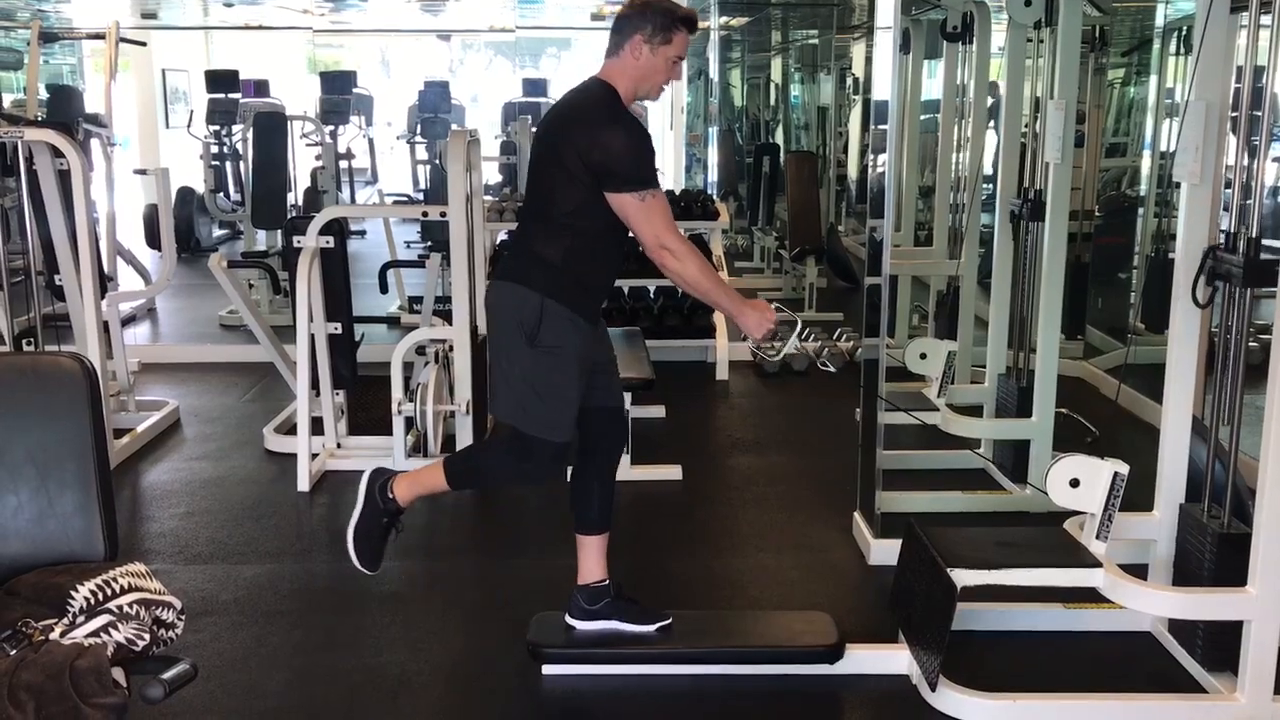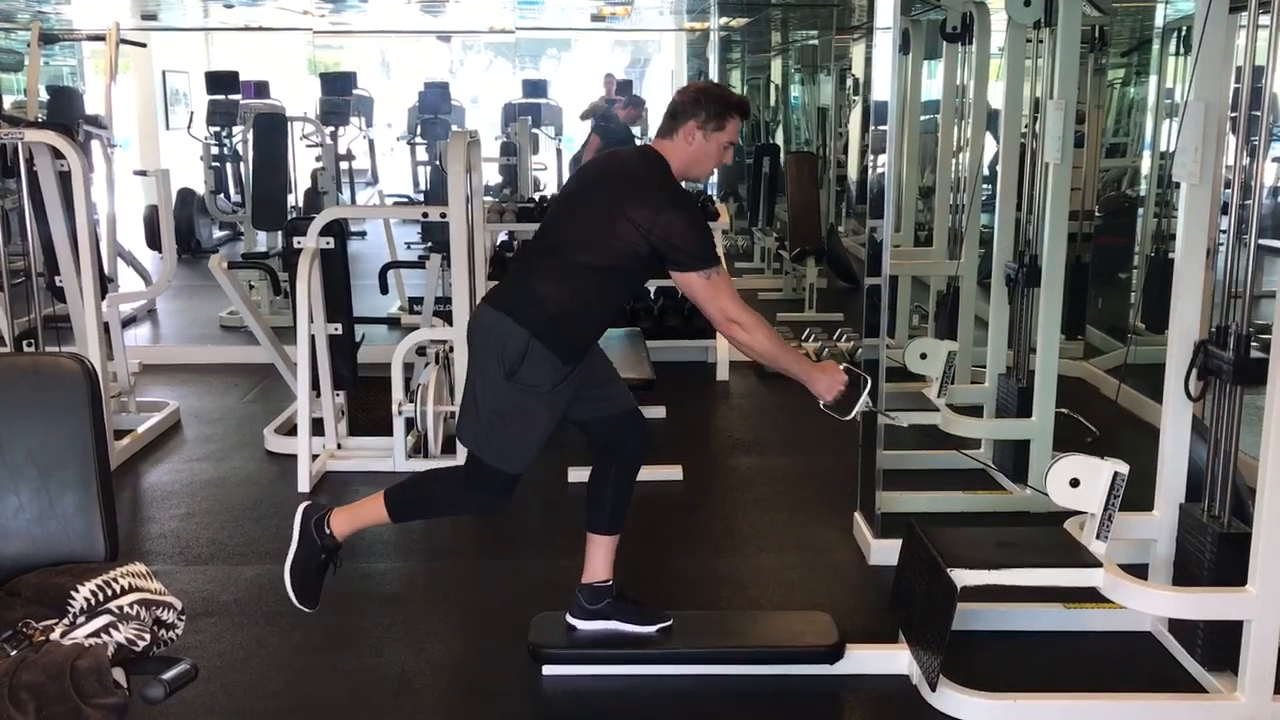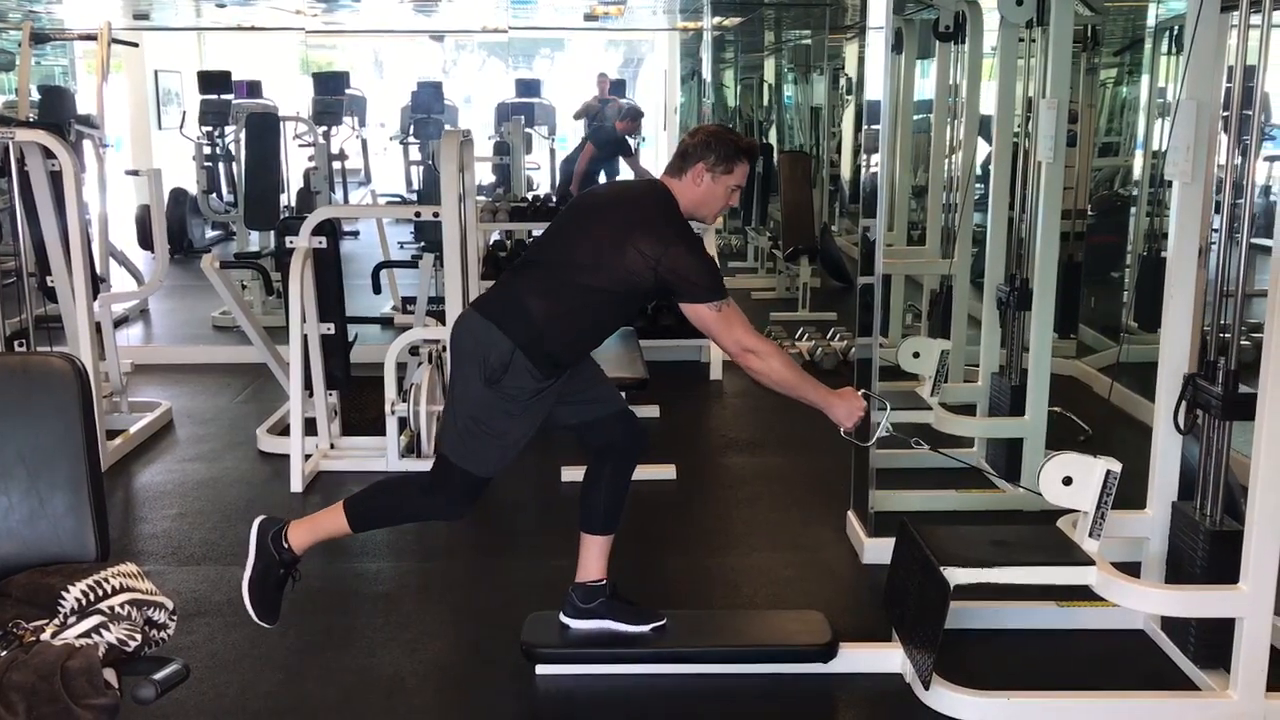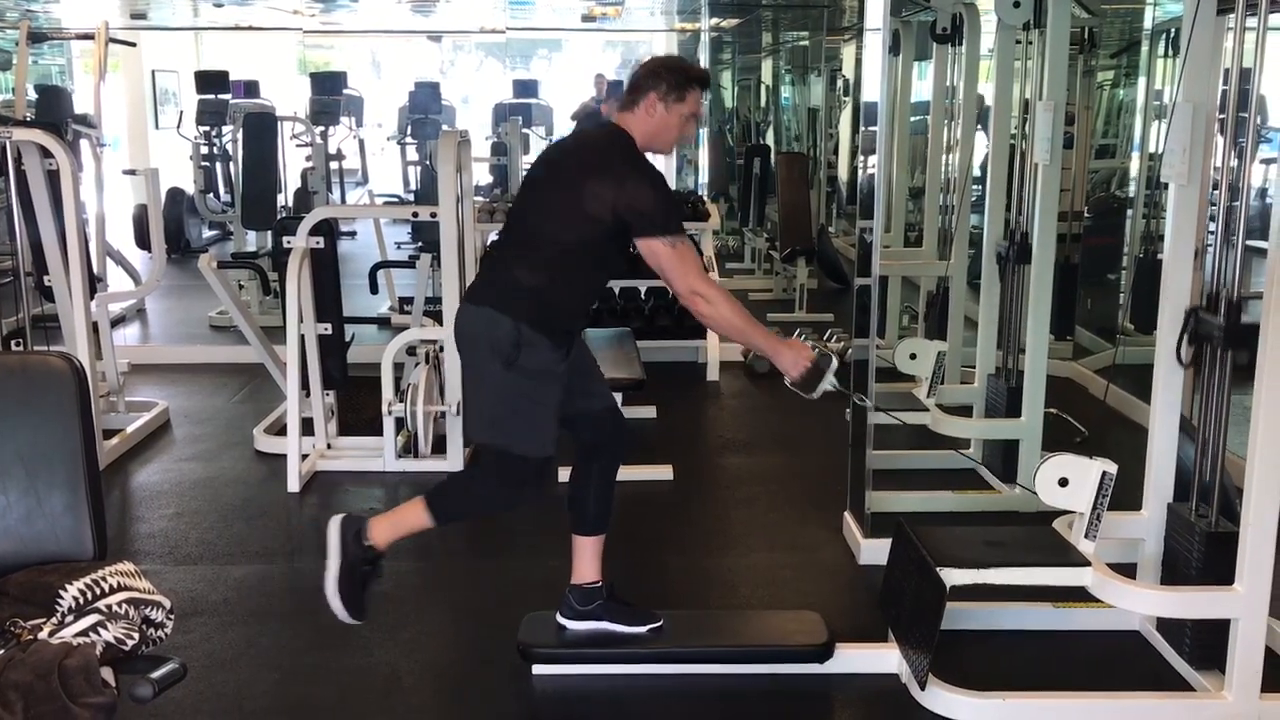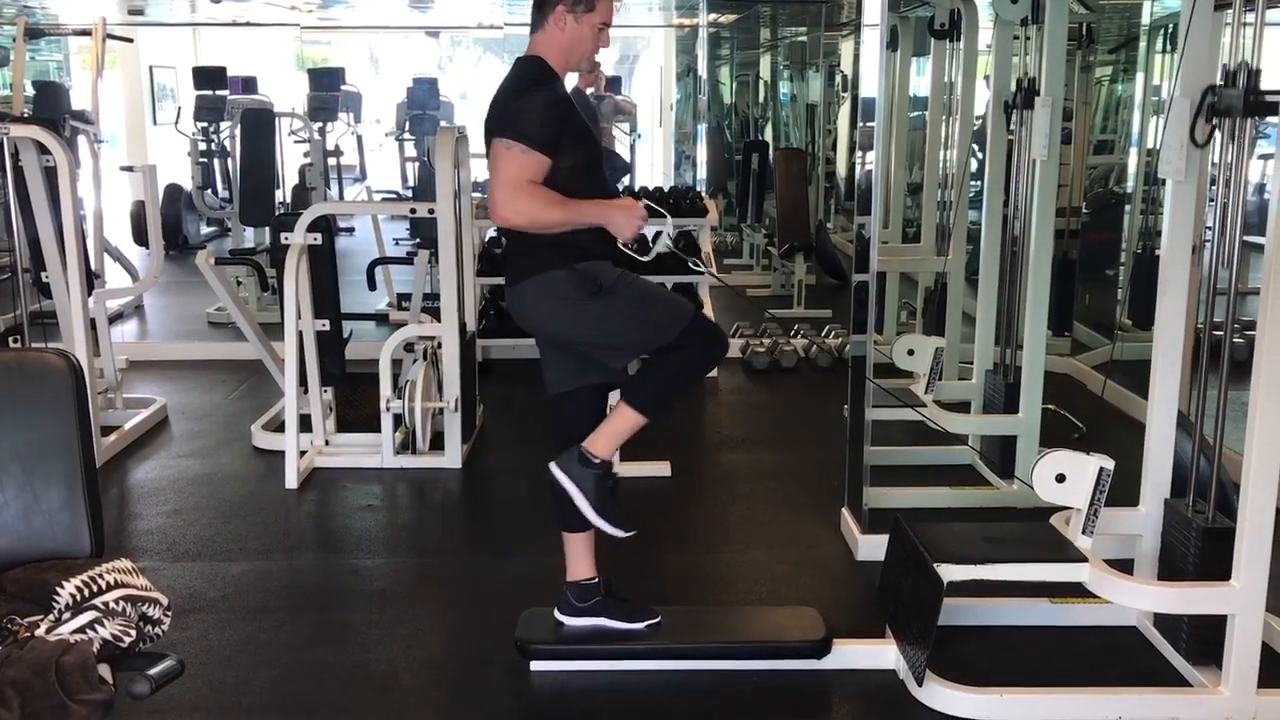
dt=0.7s
person 1, frame 1
left shoulder: (585, 108)
right shoulder: (612, 130)
right elbow: (665, 247)
right wrist: (742, 311)
left hip: (562, 303)
right hip: (541, 306)
left knee: (605, 434)
right knee: (537, 451)
left ankle: (593, 596)
right ankle: (391, 493)
person 1, frame 2
left shoulder: (618, 167)
right shoulder: (668, 209)
right elbow: (731, 319)
right wrist: (811, 375)
left hip: (550, 333)
right hip: (525, 341)
left knee: (624, 437)
right knee: (487, 482)
left ankle: (595, 596)
right ankle: (329, 526)
person 1, frame 3
left shoulder: (623, 199)
right shoulder: (672, 244)
right elbow: (749, 351)
right wrist: (832, 402)
left hip: (535, 345)
right hip: (505, 354)
left knee: (620, 440)
right knee: (451, 490)
left ankle: (588, 596)
right ankle: (284, 541)
person 1, frame 4
left shoulder: (581, 149)
right shoulder: (633, 179)
right elbow: (697, 291)
right wrist: (778, 350)
left hip: (536, 323)
right hip: (512, 330)
left knee: (603, 435)
right knee: (516, 473)
left ankle: (585, 597)
right ankle: (366, 538)
person 1, frame 5
left shoulder: (537, 90)
right shoulder: (535, 95)
right elbow: (510, 204)
left wrist: (603, 213)
right wrist: (604, 215)
left hip: (558, 285)
right hip: (562, 284)
left knee: (580, 434)
right knee: (700, 340)
left ankle: (582, 593)
right ankle: (593, 460)
